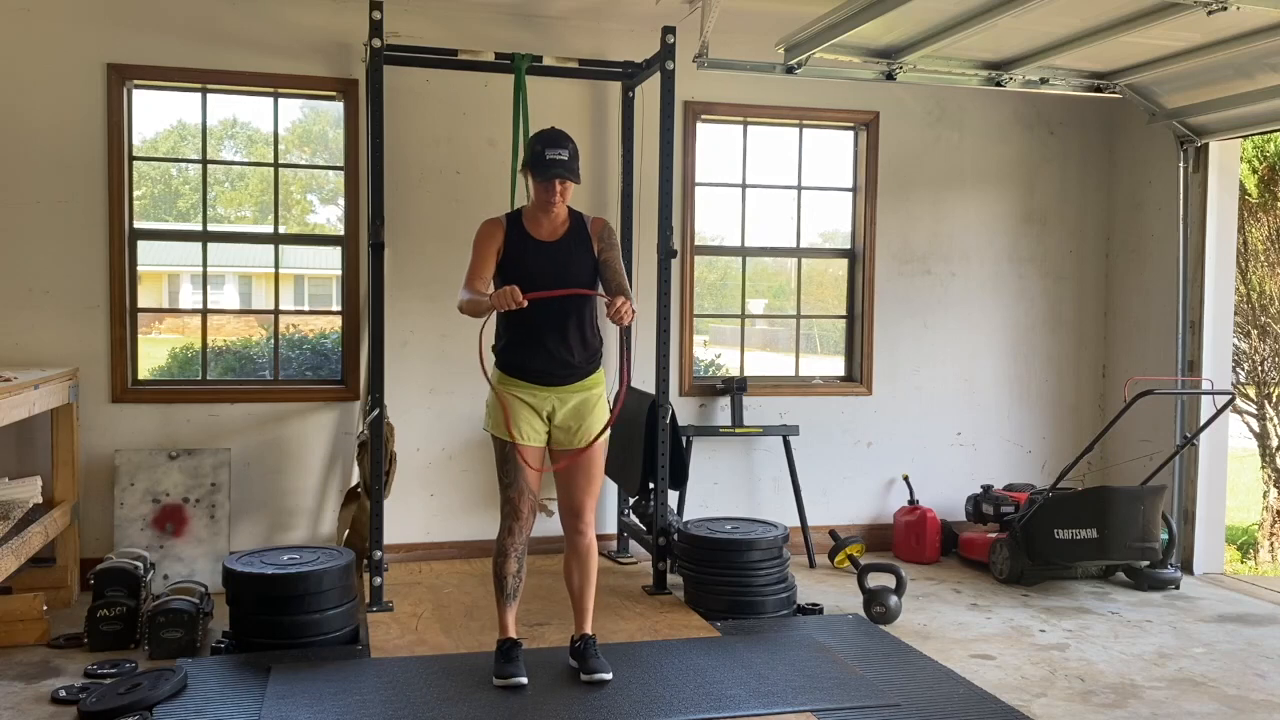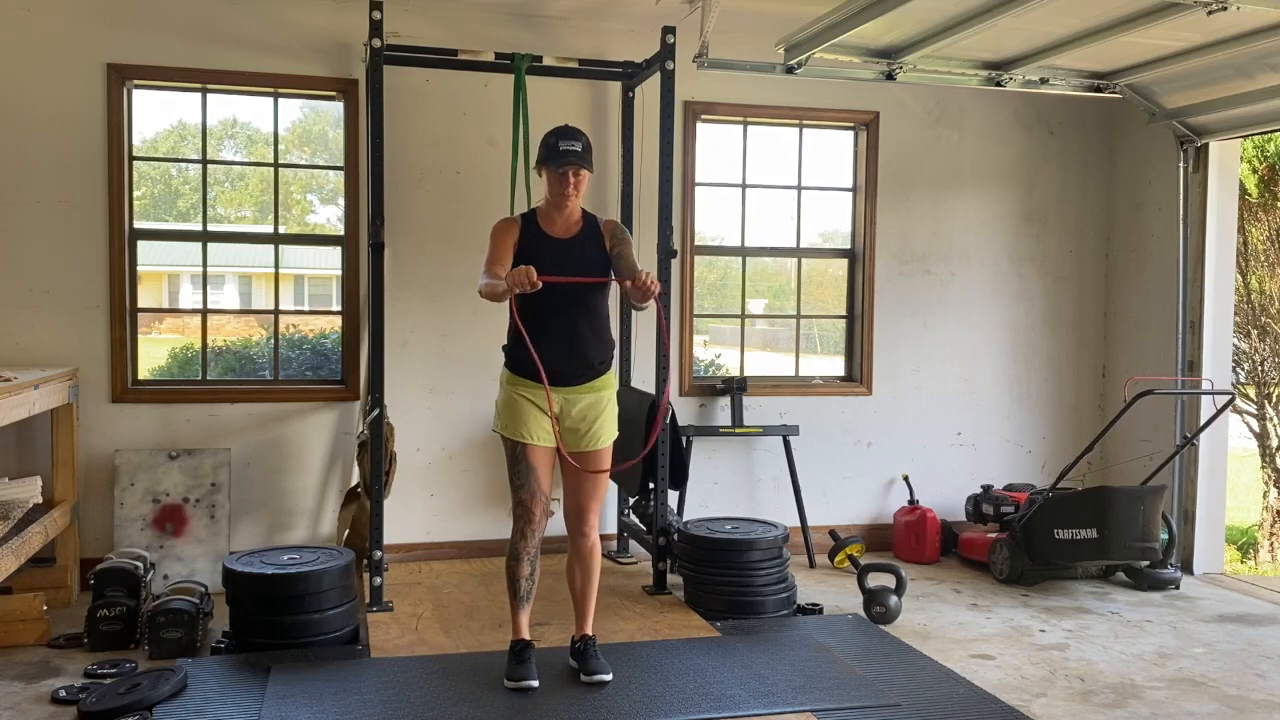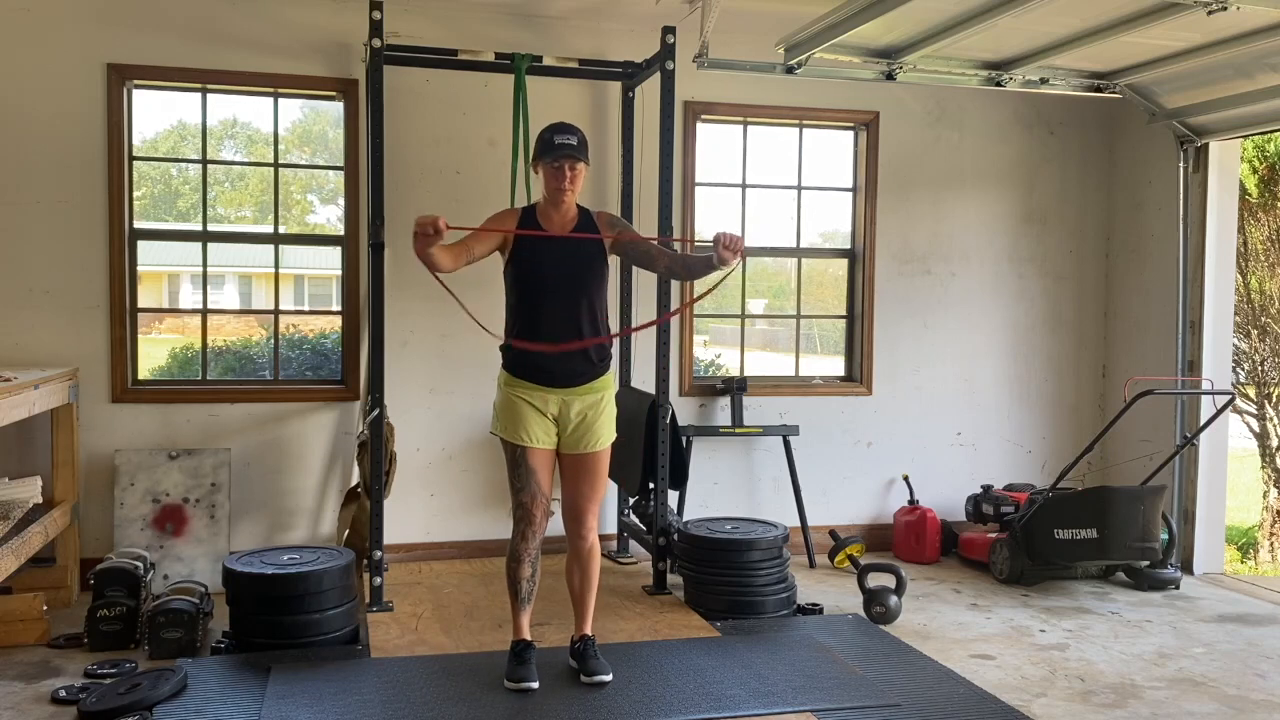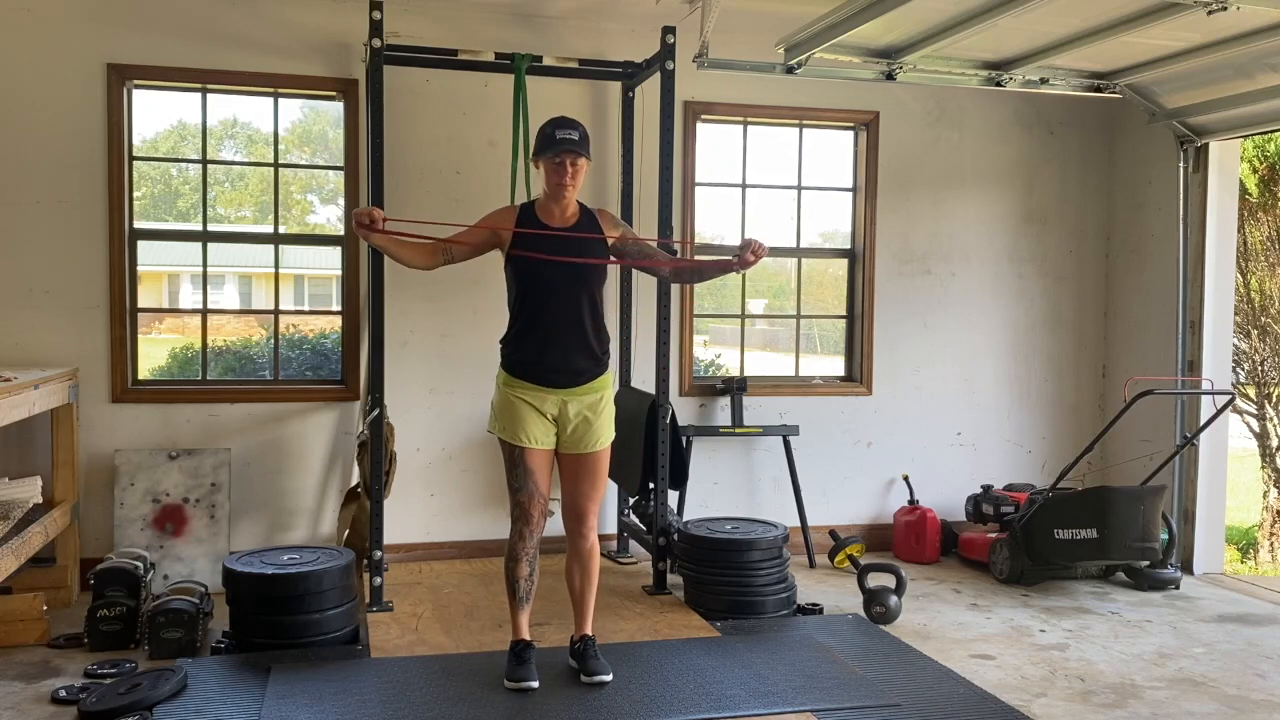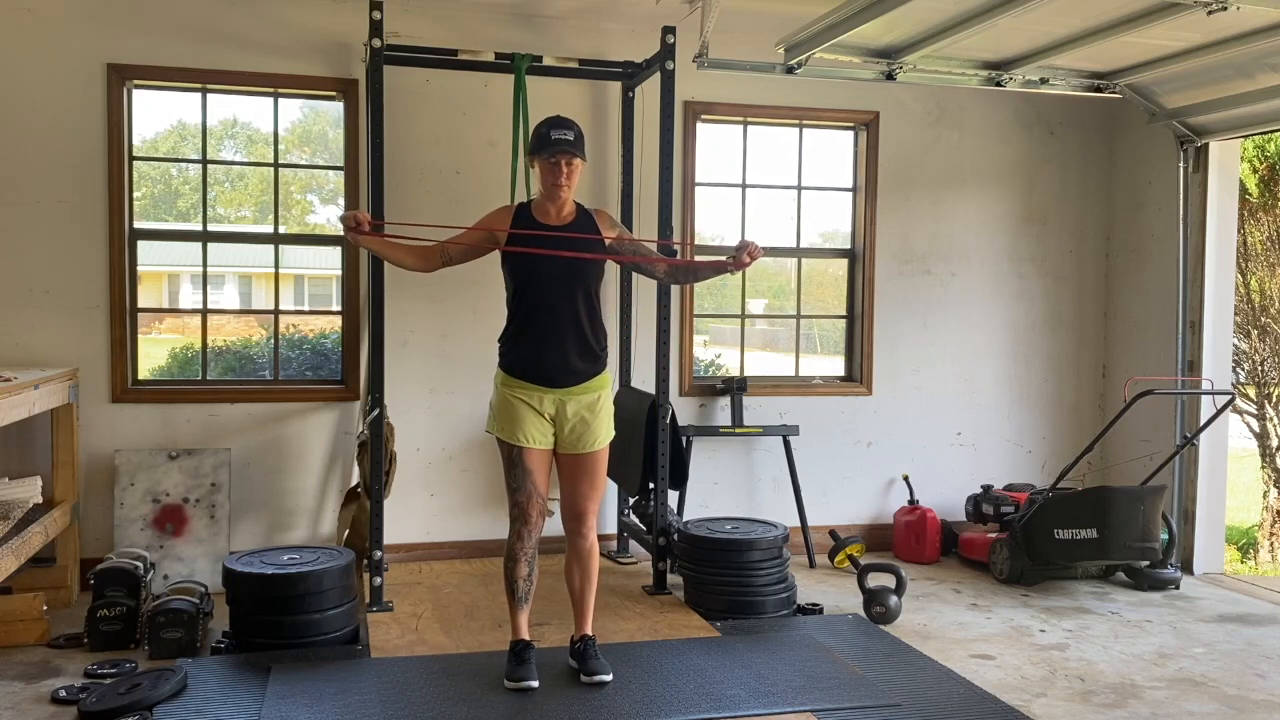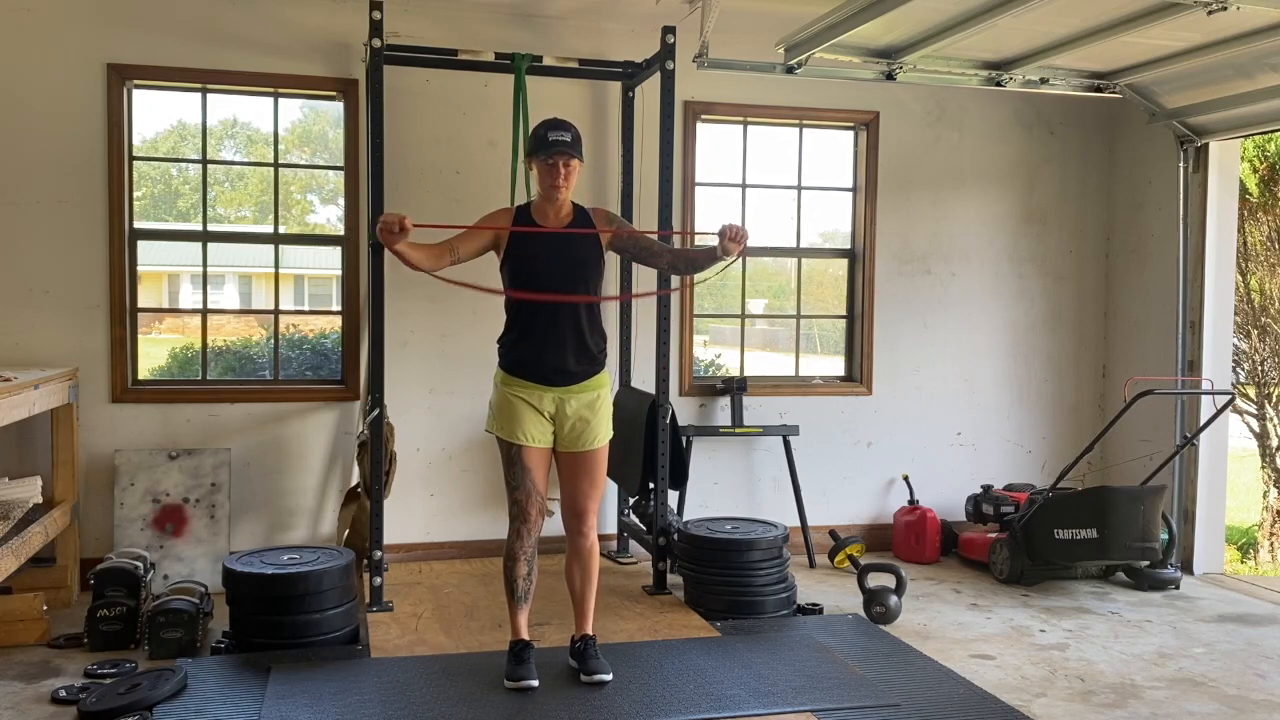
dt=0.4s
person 1, frame 1
left shoulder: (597, 231)
right shoulder: (497, 231)
left elbow: (618, 287)
right elbow: (466, 297)
left wrist: (623, 305)
right wrist: (493, 299)
left hip: (583, 391)
right hip: (517, 390)
left knee: (581, 523)
right knee: (517, 519)
left ankle: (584, 638)
right ankle: (507, 640)
person 1, frame 2
left shoulder: (609, 232)
right shoulder: (512, 229)
left elbow: (635, 287)
right elbow: (486, 283)
left wrist: (644, 288)
right wrist: (508, 283)
left hip: (593, 391)
right hip: (528, 389)
left knee: (586, 524)
right knee: (529, 520)
left ankle: (584, 638)
right ankle: (520, 642)
person 1, frame 3
left shoulder: (605, 228)
right shoulder: (510, 224)
left elbow: (668, 262)
right elbow: (446, 261)
left wrist: (716, 259)
right wrist: (426, 242)
left hip: (591, 392)
right hip: (526, 392)
left knee: (584, 525)
right knee: (529, 521)
left ankle: (584, 639)
right ankle: (521, 643)
person 1, frame 4
left shoulder: (605, 227)
right shoulder: (509, 222)
left elbow: (671, 268)
right elbow: (433, 256)
left wrist: (734, 262)
right wrist: (375, 236)
left hip: (590, 392)
right hip: (524, 392)
left knee: (584, 524)
right knee: (527, 521)
left ankle: (584, 639)
right ankle: (521, 643)
person 1, frame 5
left shoulder: (602, 225)
right shoulder: (506, 222)
left elbow: (664, 269)
right elbow: (431, 258)
left wrist: (728, 264)
right wrist: (366, 238)
left hip: (588, 392)
right hip: (523, 391)
left knee: (583, 523)
right knee: (526, 522)
left ankle: (583, 638)
right ankle: (520, 642)
person 1, frame 6
left shoulder: (601, 224)
right shoulder: (505, 224)
left elbow: (671, 259)
right elbow: (438, 258)
left wrist: (721, 250)
right wrist: (395, 242)
left hip: (587, 390)
right hip: (521, 390)
left knee: (584, 522)
right knee: (525, 521)
left ankle: (584, 638)
right ankle: (520, 642)
